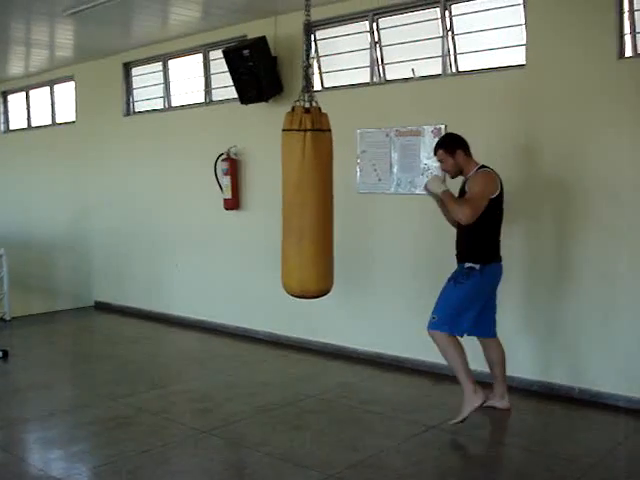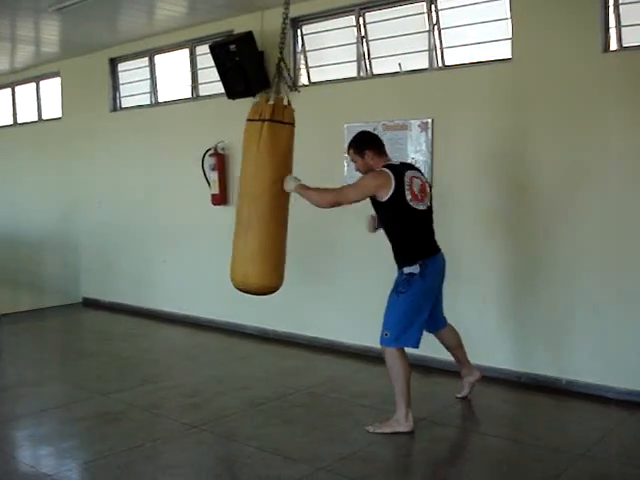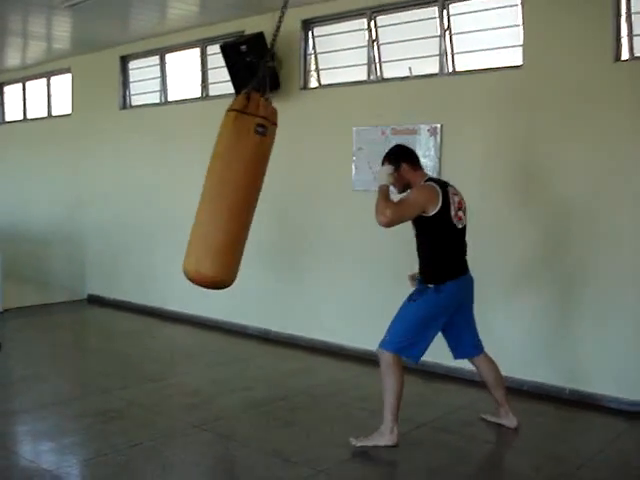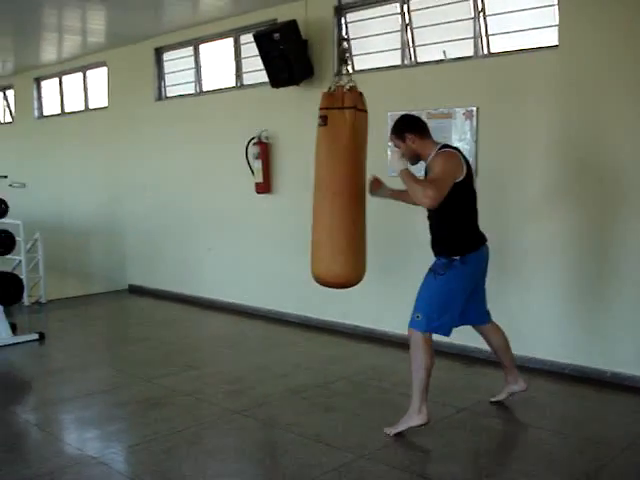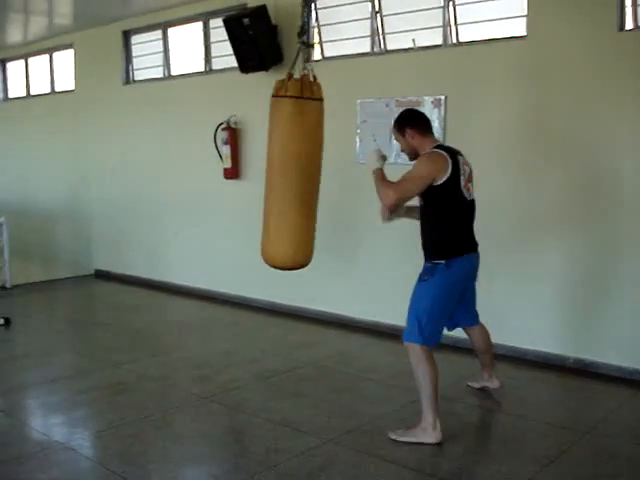
dt=0.7s
person 1, frame 1
left shoulder: (484, 178)
right shoulder: (470, 180)
left elbow: (465, 216)
right elbow: (456, 219)
left wrist: (442, 191)
right wrist: (438, 194)
left hip: (477, 268)
right hip: (481, 268)
left knee: (439, 328)
right knee: (486, 333)
left ankle: (471, 392)
right ankle: (500, 394)
person 1, frame 2
left shoulder: (379, 178)
right shoulder: (412, 172)
left elbow: (329, 200)
left wrist: (296, 186)
right wrist: (383, 220)
left hip: (416, 271)
right hip: (432, 261)
left knee: (391, 343)
right knee: (436, 323)
left ankle: (402, 418)
right ankle: (467, 371)
person 1, frame 3
left shoulder: (425, 192)
right shoulder: (448, 190)
left elbow: (385, 218)
left wrist: (383, 186)
left hip: (438, 288)
right hip: (459, 283)
left knee: (388, 352)
right knee: (474, 351)
left ankle: (388, 431)
right ankle: (505, 413)
person 1, frame 4
left shoulder: (446, 158)
right shoulder: (441, 158)
left elbow: (431, 198)
right elbow: (424, 197)
left wrist: (401, 171)
right wrist: (385, 191)
left hip: (458, 259)
right hip: (472, 253)
left knee: (419, 331)
right knee: (481, 320)
left ankle: (417, 410)
right ankle: (514, 378)
person 1, frame 5
left shoulder: (433, 159)
right shoulder: (451, 157)
left elbow: (390, 197)
left wrist: (377, 167)
right wrist: (403, 211)
left hip: (445, 263)
right hip: (465, 258)
left knee: (415, 342)
right knee: (469, 320)
left ankle: (430, 426)
right ankle: (489, 376)
